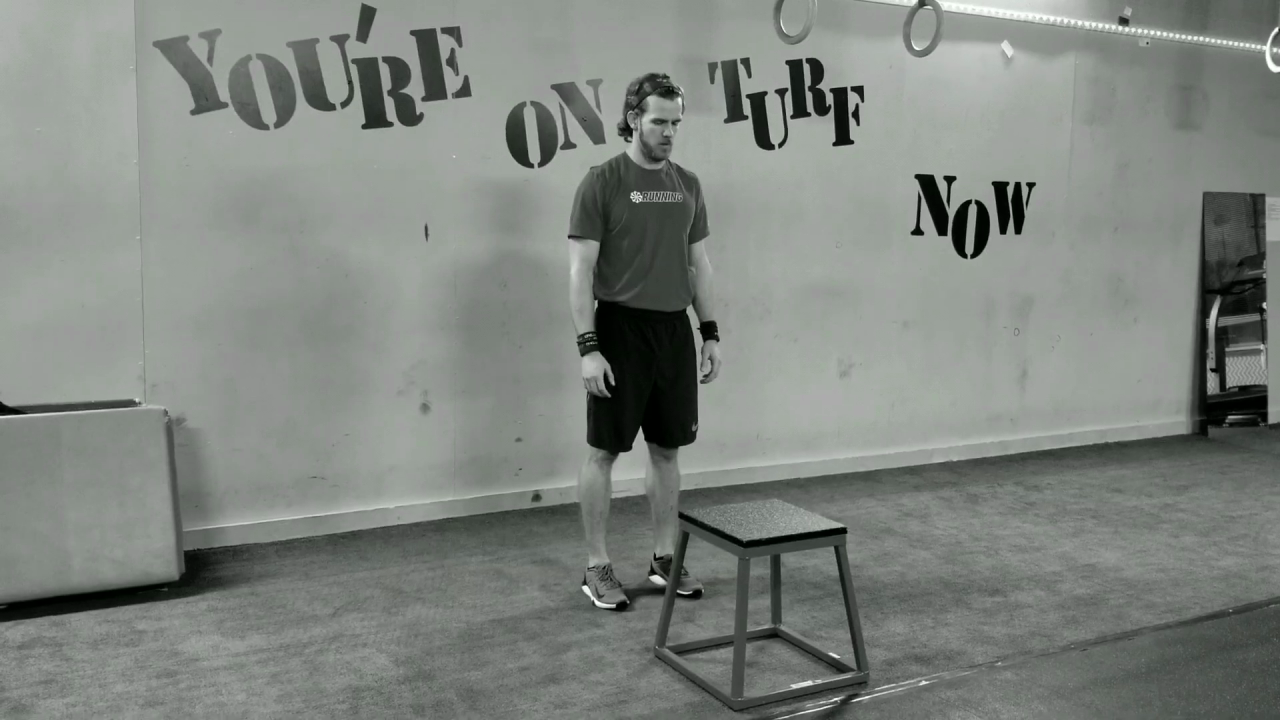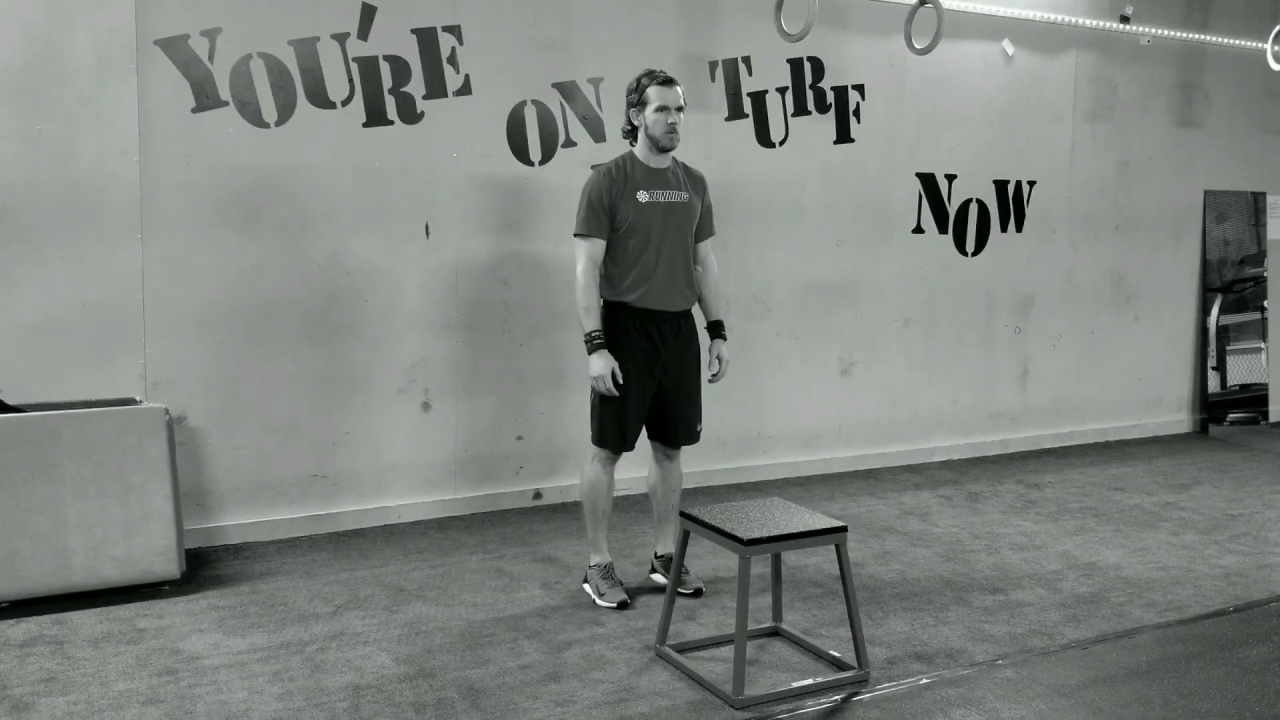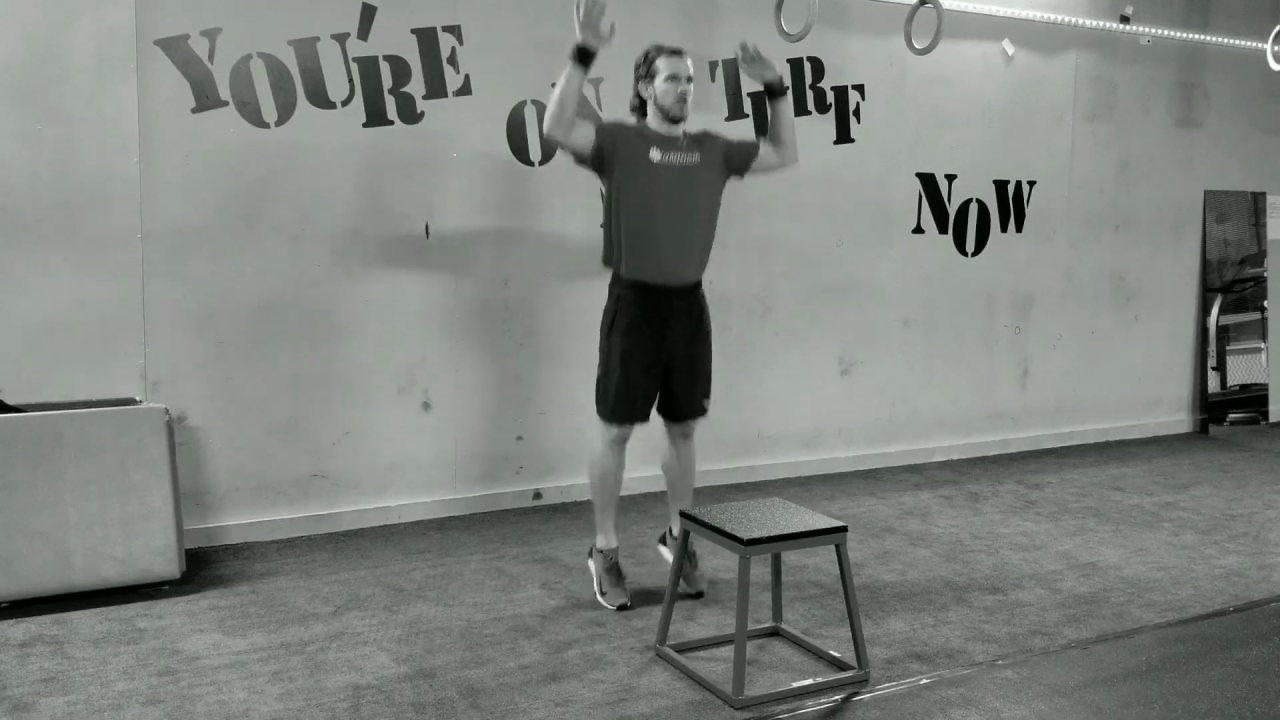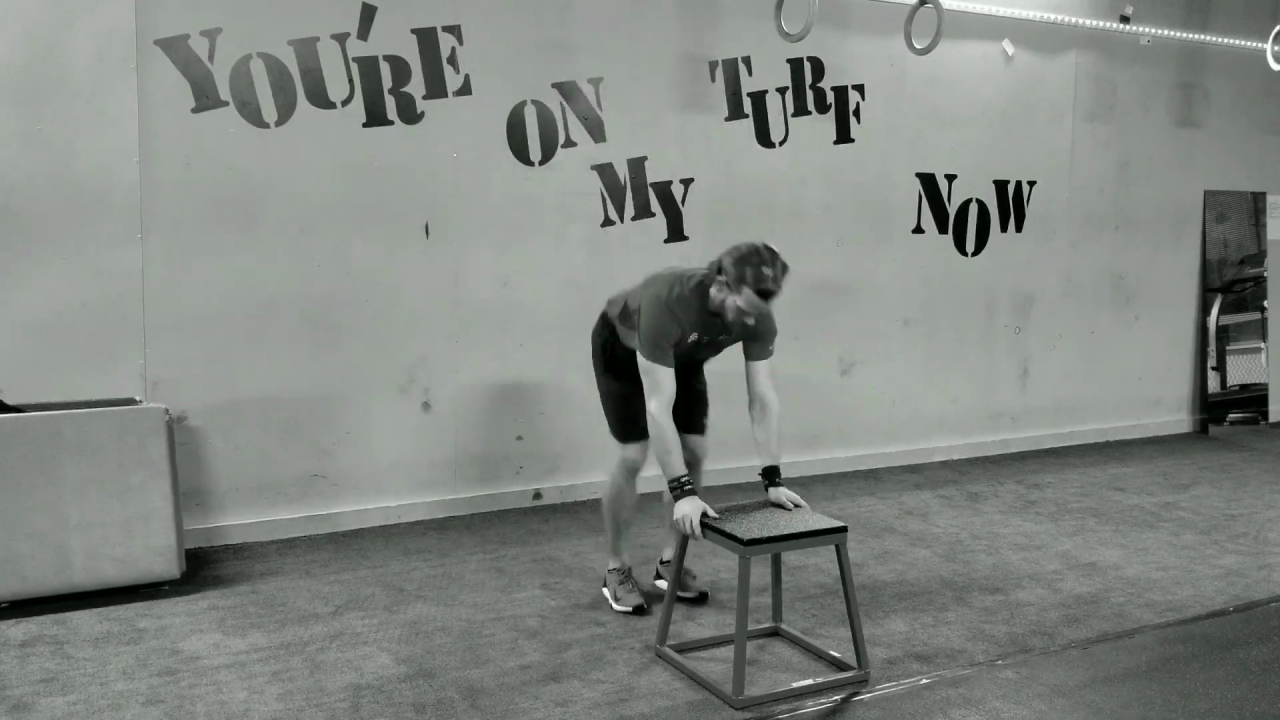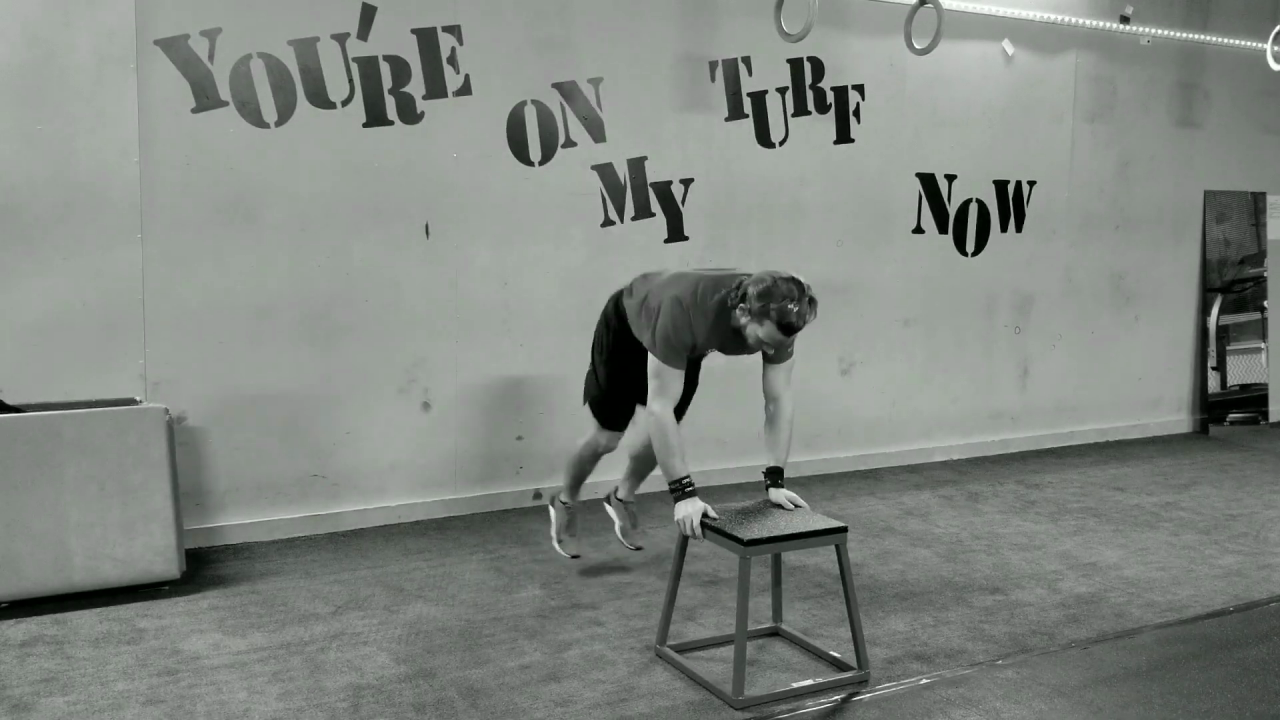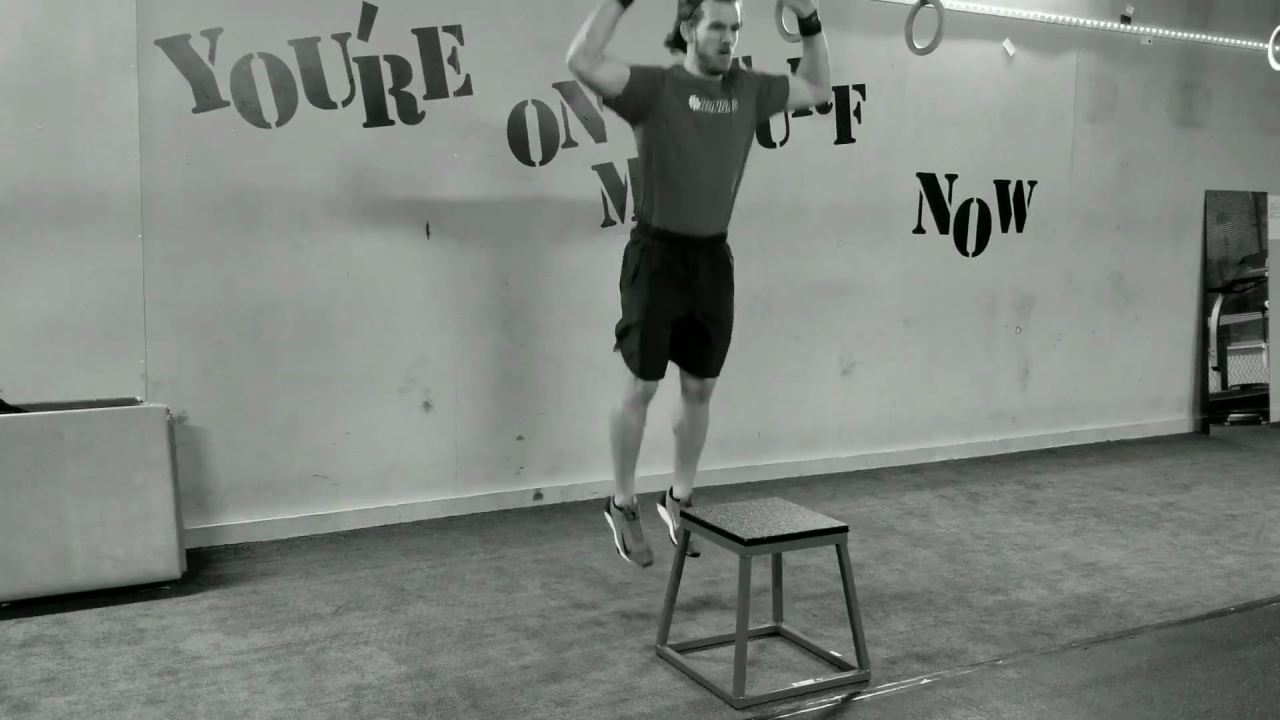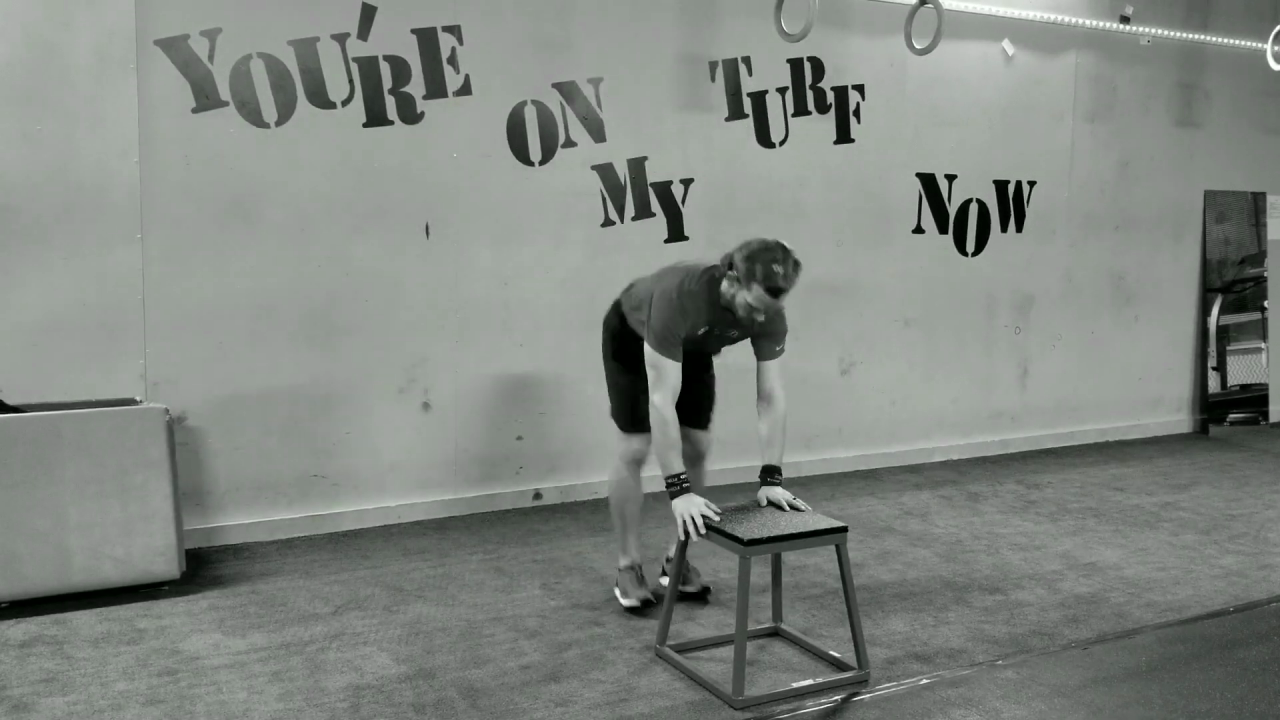
dt=0.7s
person 1, frame 1
left shoulder: (688, 184)
right shoulder: (601, 183)
left elbow: (698, 262)
right elbow: (581, 270)
left wrist: (710, 332)
right wrist: (588, 347)
left hip: (674, 331)
right hip: (621, 330)
left knee: (667, 449)
right knee: (604, 450)
left ankle: (664, 557)
right ankle: (597, 566)
person 1, frame 2
left shoulder: (694, 183)
right shoulder: (607, 182)
left elbow: (704, 262)
right elbow: (587, 269)
left wrist: (717, 331)
right wrist: (596, 346)
left hip: (679, 331)
right hip: (625, 330)
left knee: (670, 448)
right knee: (607, 450)
left ankle: (666, 556)
right ankle: (599, 565)
person 1, frame 3
left shoulder: (710, 149)
right shoulder: (618, 141)
left elbow: (783, 154)
right elbow: (556, 128)
left wrist: (774, 90)
right wrist: (583, 52)
left hip: (690, 306)
right hip: (636, 305)
left knee: (683, 429)
right knee: (617, 431)
left ankle: (676, 534)
right ankle: (605, 548)
person 1, frame 4
left shoulder: (759, 313)
right shoulder: (666, 301)
left elbow: (762, 399)
right elbow: (657, 406)
left wrist: (774, 480)
right wrist: (682, 493)
left hip: (684, 353)
right hip: (623, 346)
left knee: (693, 450)
right knee: (631, 454)
left ankle: (671, 562)
right ankle: (617, 570)
person 1, frame 5
left shoulder: (779, 320)
right shoulder: (685, 308)
left elbow: (779, 401)
right elbow: (659, 407)
left wrist: (775, 480)
right wrist: (684, 493)
right hip: (627, 327)
left knee: (663, 438)
right knee: (606, 438)
left ankle: (622, 498)
right ankle: (565, 503)
person 1, frame 6
left shoulder: (746, 87)
right shoulder: (655, 85)
left elbow: (818, 89)
right elbow: (582, 64)
left hip: (713, 259)
right hip: (657, 256)
left knee: (699, 390)
right knee: (641, 387)
left ankle: (679, 498)
right ankle: (623, 504)
person 1, frame 7
left shoulder: (768, 311)
right shoulder: (678, 292)
left elbow: (770, 395)
right elbow: (661, 397)
left wrist: (771, 477)
right wrist: (679, 490)
left hip: (692, 348)
right hip: (631, 331)
left knee: (697, 447)
right knee: (635, 450)
left ankle: (677, 558)
right ankle: (628, 566)
